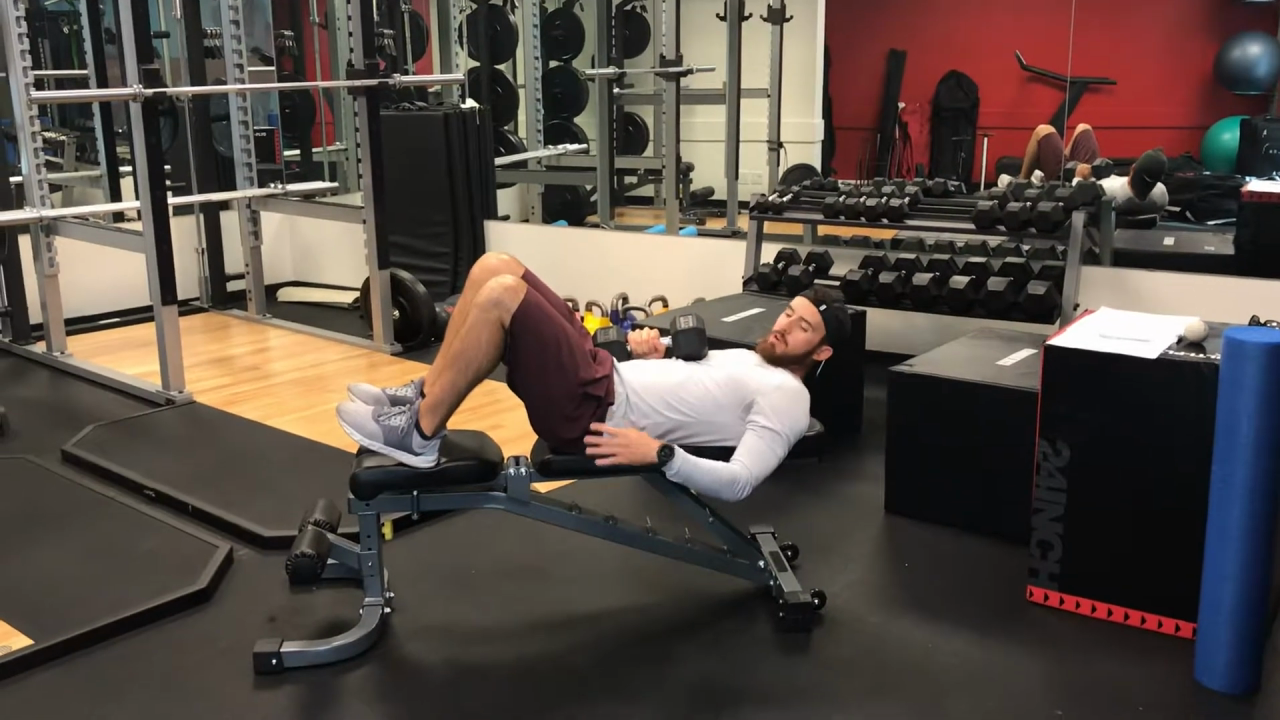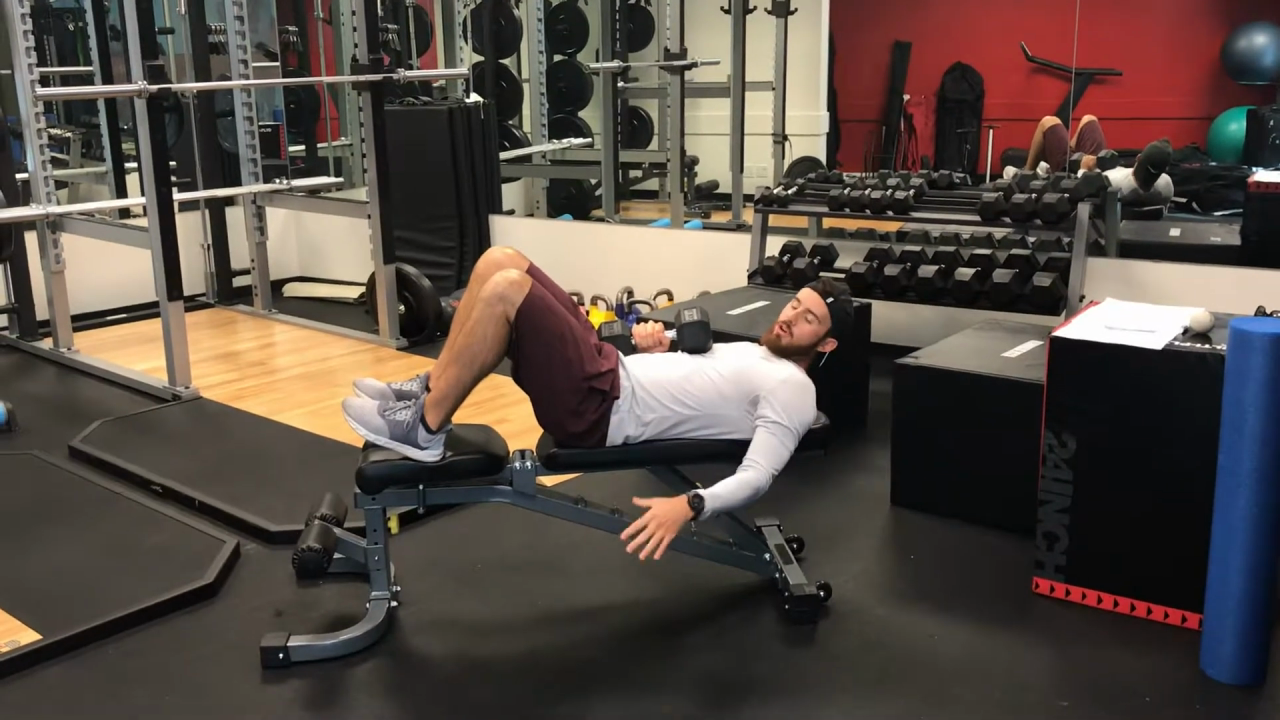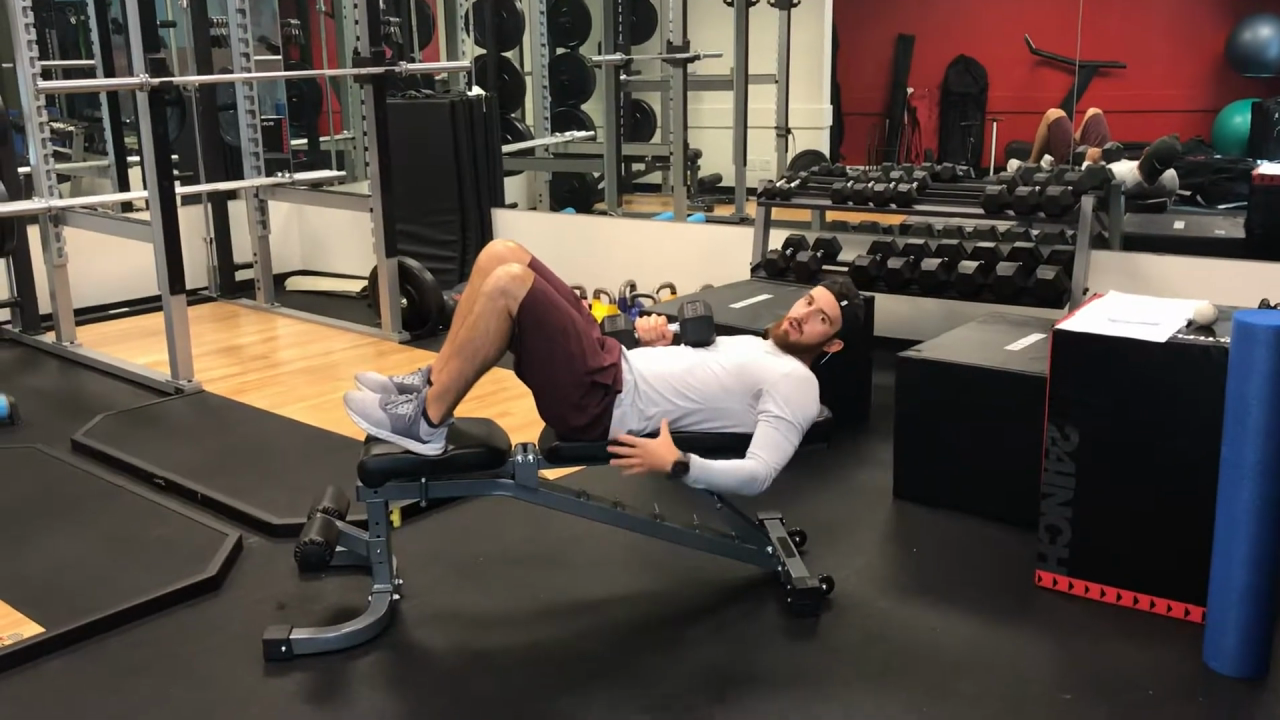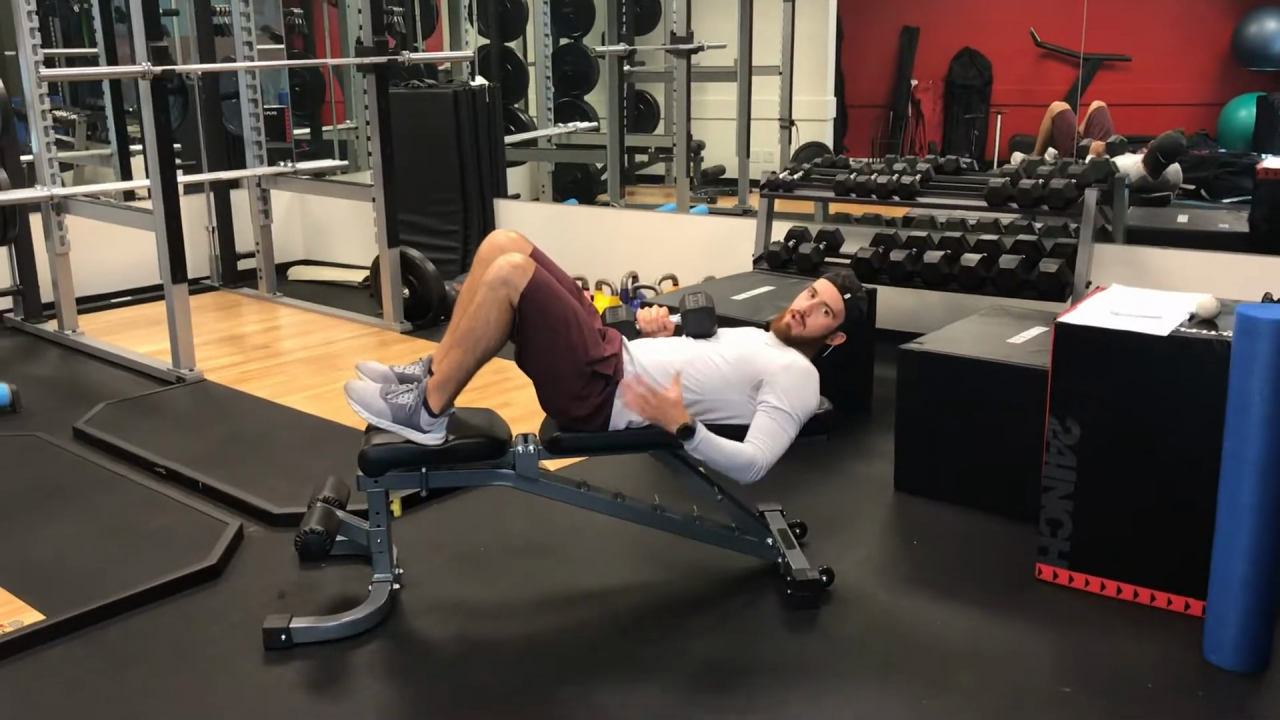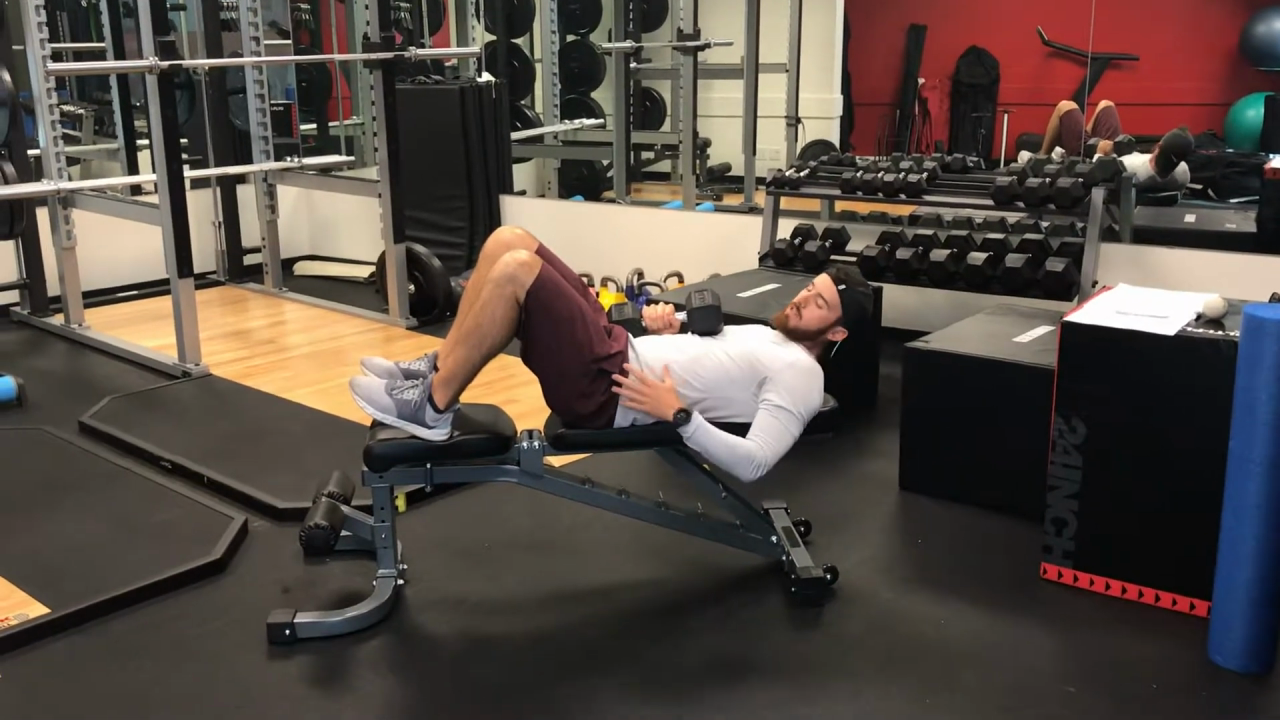
dt=0.4s
person 1, frame 1
left shoulder: (785, 399)
right shoulder: (748, 361)
left elbow: (738, 481)
left wrist: (657, 452)
right wrist: (651, 354)
left hip: (595, 414)
right hip: (607, 380)
left knee: (502, 296)
right knee: (496, 267)
left ankle: (418, 432)
right ankle: (424, 395)
person 1, frame 2
left shoulder: (791, 391)
right shoulder: (753, 354)
left elbow: (756, 476)
left wrist: (687, 506)
right wrist: (656, 348)
left hip: (601, 410)
right hip: (612, 374)
left knee: (506, 288)
right knee: (501, 263)
left ankle: (424, 427)
right ankle: (429, 392)
person 1, frame 3
left shoulder: (795, 386)
right shoulder: (756, 348)
left elbow: (758, 474)
left wrist: (676, 464)
right wrist: (659, 339)
left hip: (603, 404)
right hip: (614, 366)
left knee: (509, 283)
right knee: (502, 254)
left ankle: (425, 420)
right ankle: (430, 384)
person 1, frame 4
left shoulder: (795, 377)
right shoulder: (758, 340)
left elbow: (751, 464)
left wrist: (681, 425)
right wrist: (661, 330)
left hip: (602, 397)
right hip: (614, 357)
left knee: (510, 273)
right knee: (504, 244)
left ankle: (427, 410)
right ankle: (431, 373)
person 1, frame 5
left shoulder: (799, 375)
right shoulder: (765, 336)
left elbow: (752, 462)
left wrist: (678, 413)
right wrist: (666, 327)
left hip: (606, 393)
right hip: (618, 354)
left knee: (516, 270)
right knee: (509, 241)
left ankle: (433, 406)
right ankle: (438, 368)
